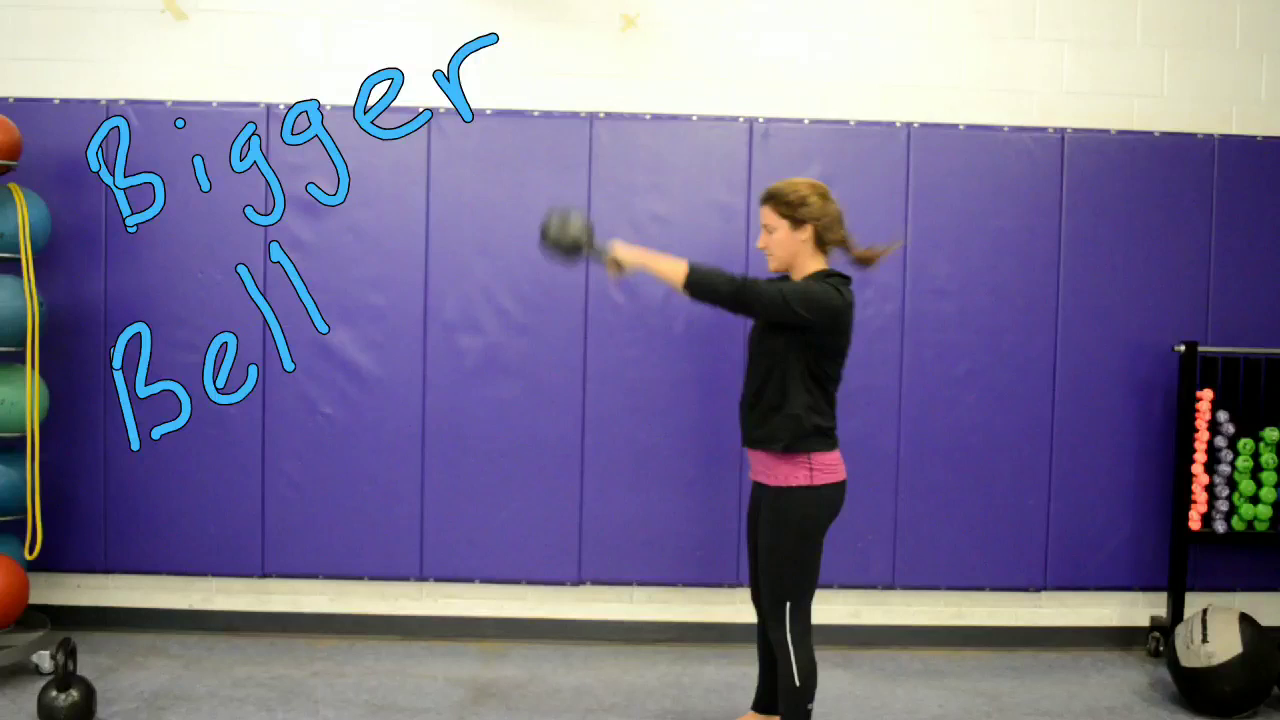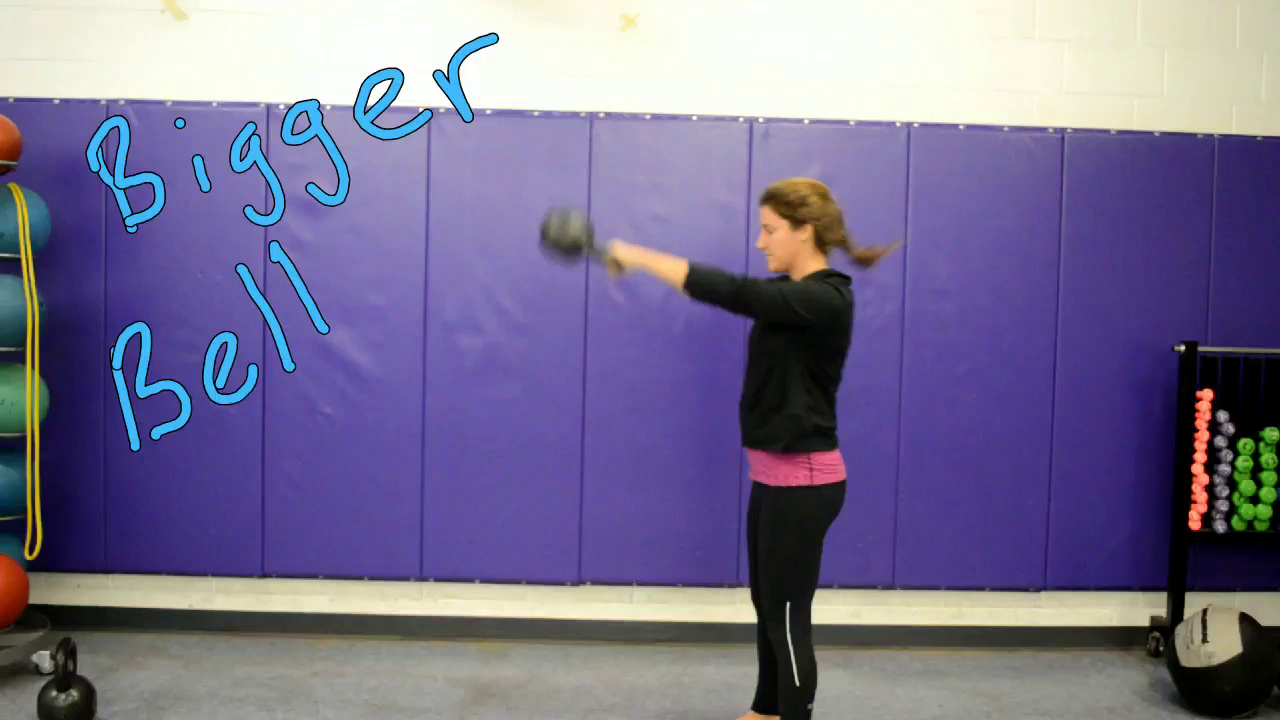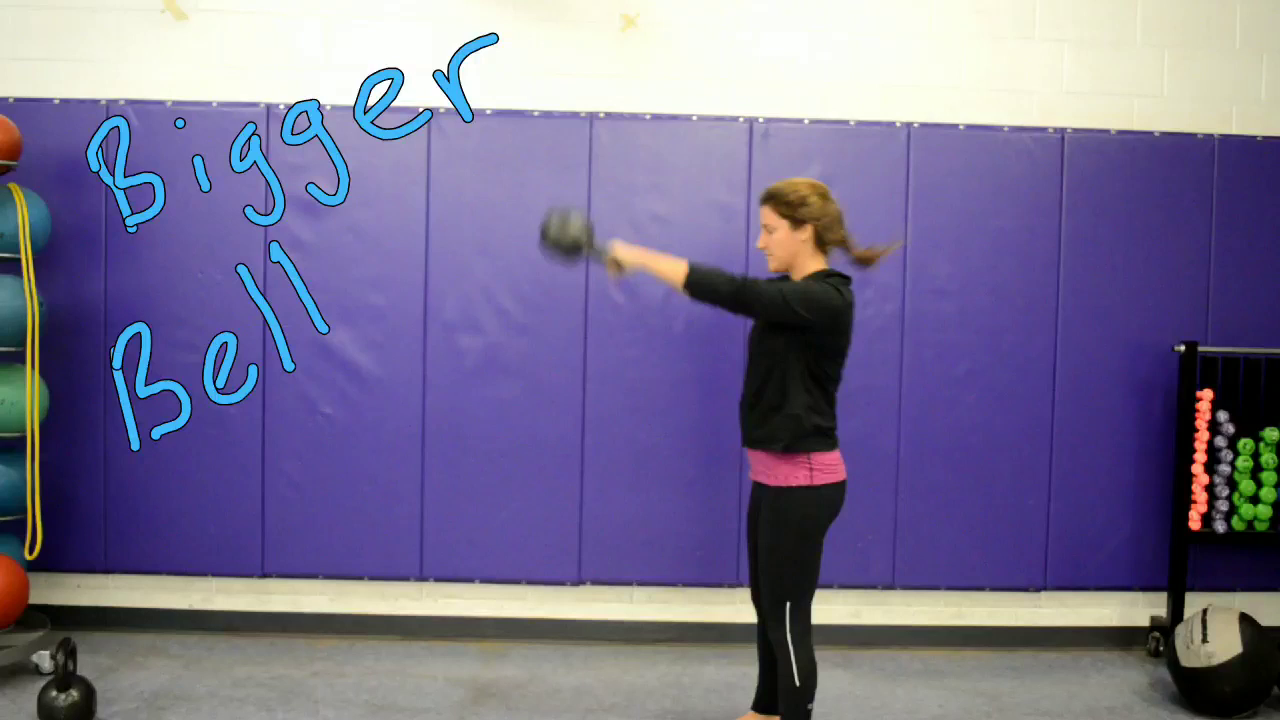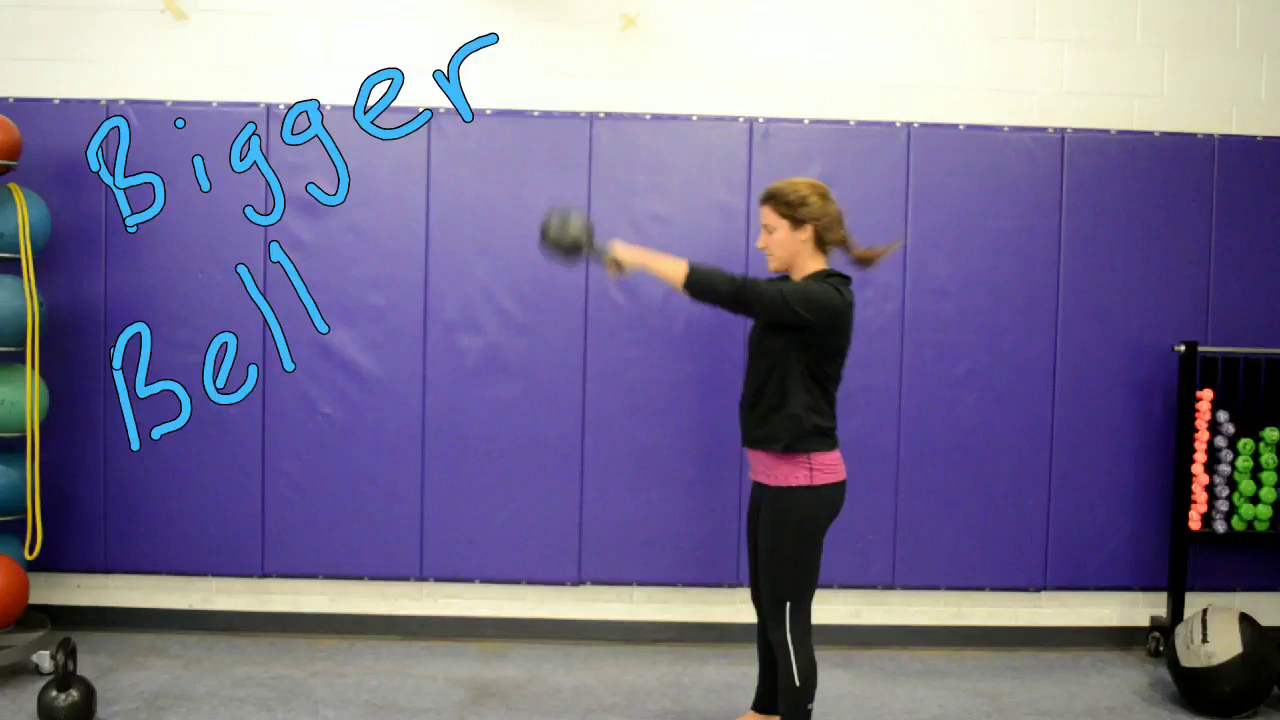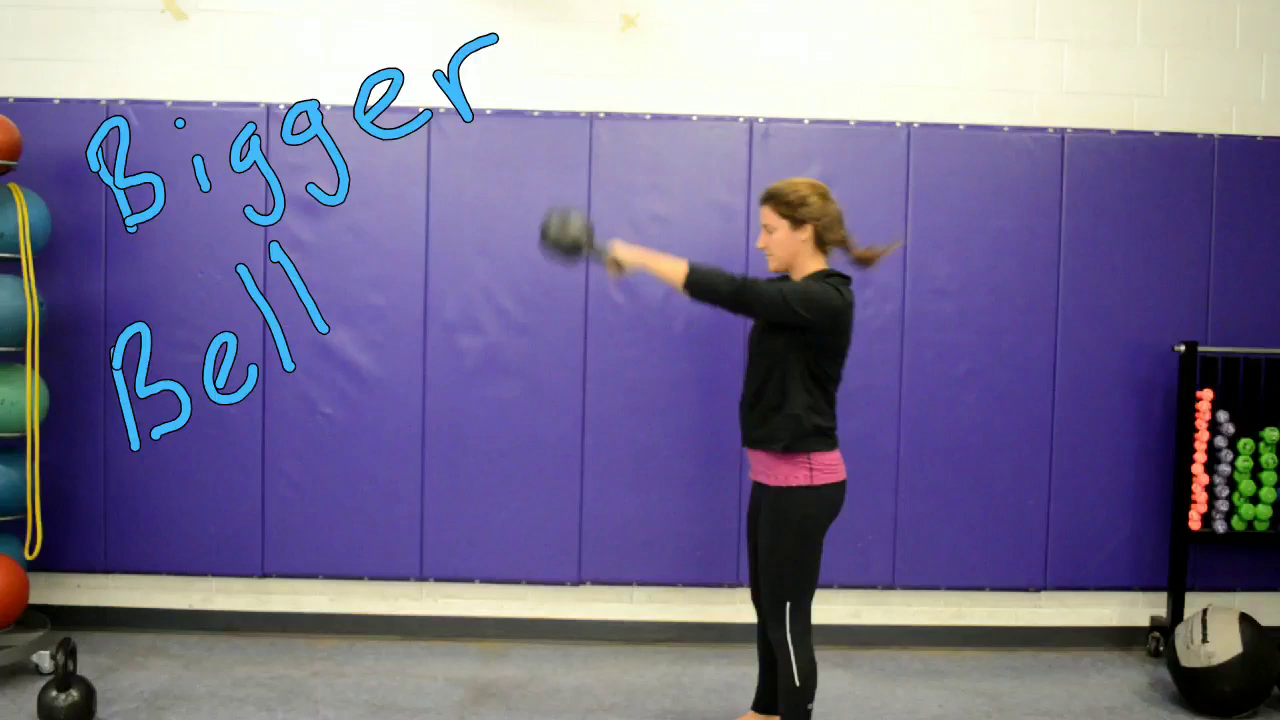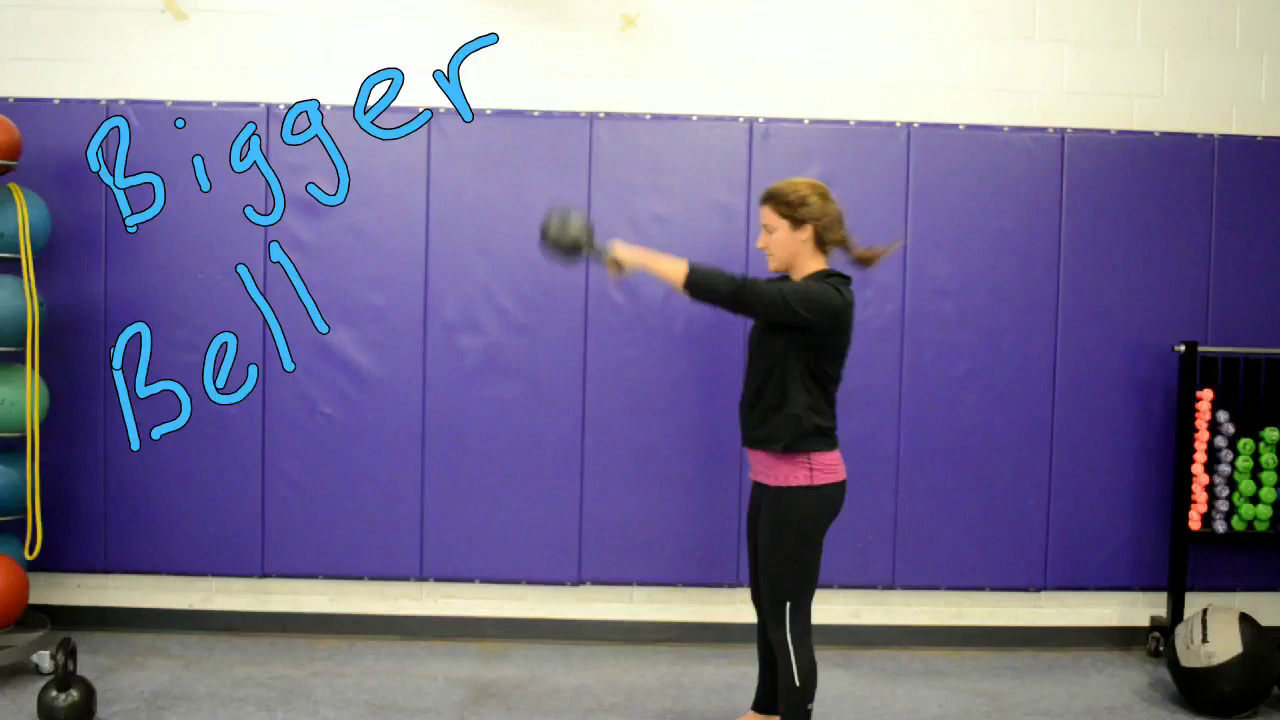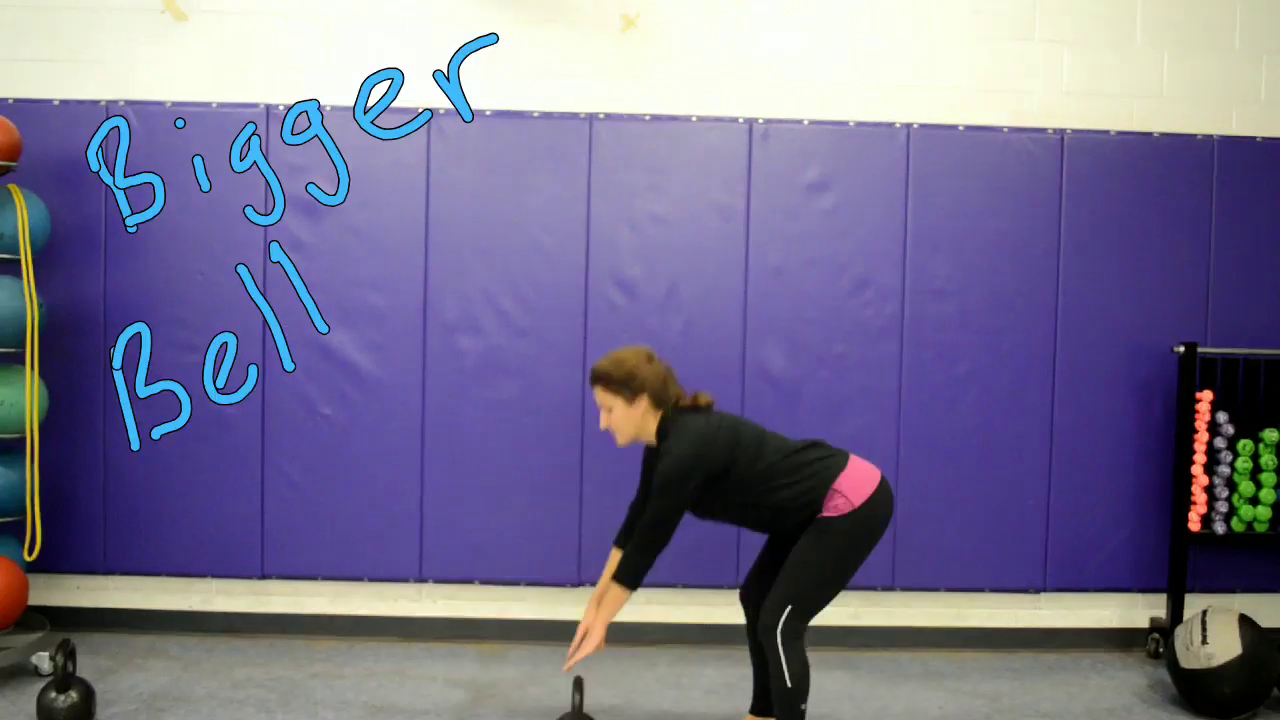
dt=0.4s
person 1, frame 1
left shoulder: (825, 300)
right shoulder: (788, 293)
left elbow: (734, 293)
right elbow: (737, 292)
left wrist: (641, 257)
right wrist: (642, 260)
left hip: (803, 481)
right hip: (775, 475)
left knee: (787, 616)
right knee: (767, 604)
person 1, frame 2
left shoulder: (825, 300)
right shoulder: (788, 293)
left elbow: (733, 293)
right elbow: (737, 293)
left wrist: (641, 256)
right wrist: (640, 260)
left hip: (803, 481)
right hip: (775, 474)
left knee: (787, 617)
right knee: (767, 603)
person 1, frame 3
left shoulder: (825, 300)
right shoulder: (788, 293)
left elbow: (733, 293)
right elbow: (739, 292)
left wrist: (641, 257)
right wrist: (641, 260)
left hip: (803, 482)
right hip: (774, 475)
left knee: (787, 617)
right knee: (767, 604)
person 1, frame 4
left shoulder: (825, 300)
right shoulder: (790, 293)
left elbow: (733, 293)
right elbow: (738, 293)
left wrist: (640, 256)
right wrist: (639, 260)
left hip: (803, 481)
right hip: (774, 475)
left knee: (787, 617)
right knee: (767, 604)
person 1, frame 5
left shoulder: (826, 300)
right shoulder: (790, 293)
left elbow: (734, 293)
right elbow: (736, 292)
left wrist: (641, 256)
right wrist: (641, 259)
left hip: (803, 482)
right hip: (774, 476)
left knee: (787, 616)
right knee: (768, 604)
person 1, frame 6
left shoulder: (825, 301)
right shoulder: (791, 292)
left elbow: (734, 292)
right elbow: (737, 293)
left wrist: (639, 255)
right wrist: (639, 258)
left hip: (803, 482)
right hip: (774, 477)
left knee: (786, 614)
right knee: (768, 603)
person 1, frame 7
left shoulder: (686, 451)
right shoulder: (671, 440)
left elbow: (647, 544)
right elbow: (636, 528)
left wrist: (601, 623)
right wrist: (595, 606)
left hip: (853, 505)
right hip: (829, 502)
left knee: (779, 622)
right knee: (757, 599)
